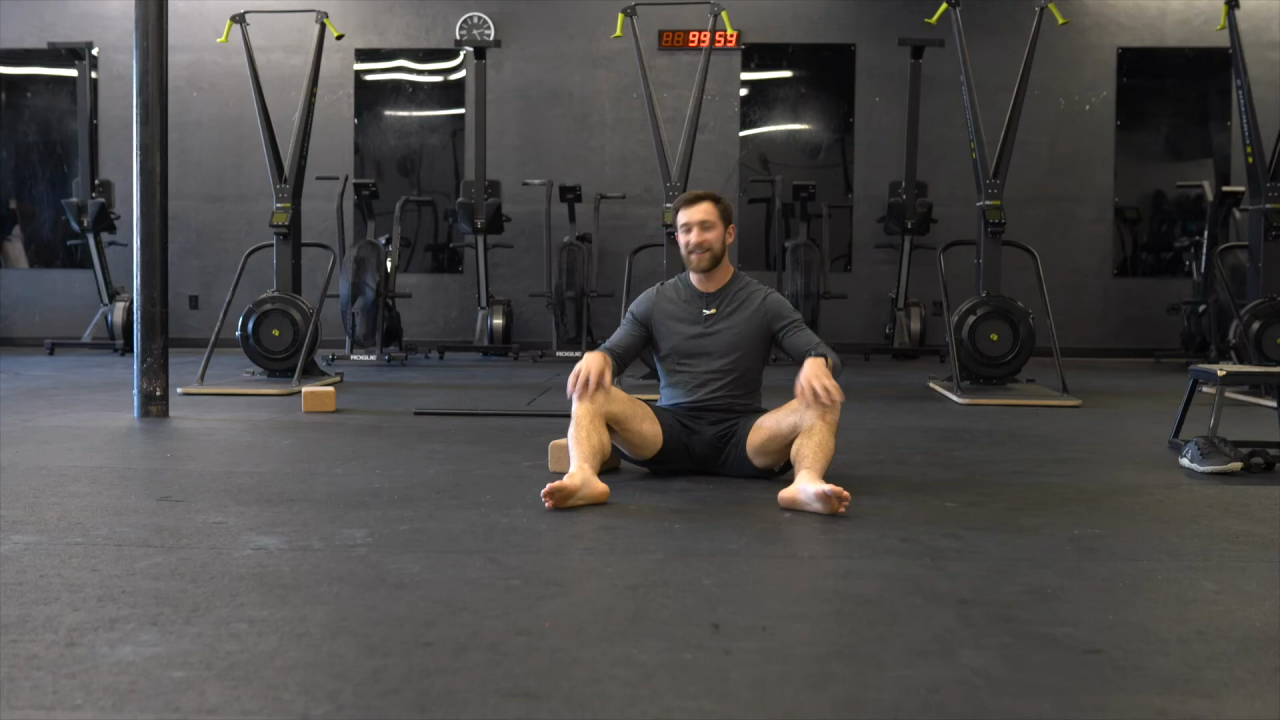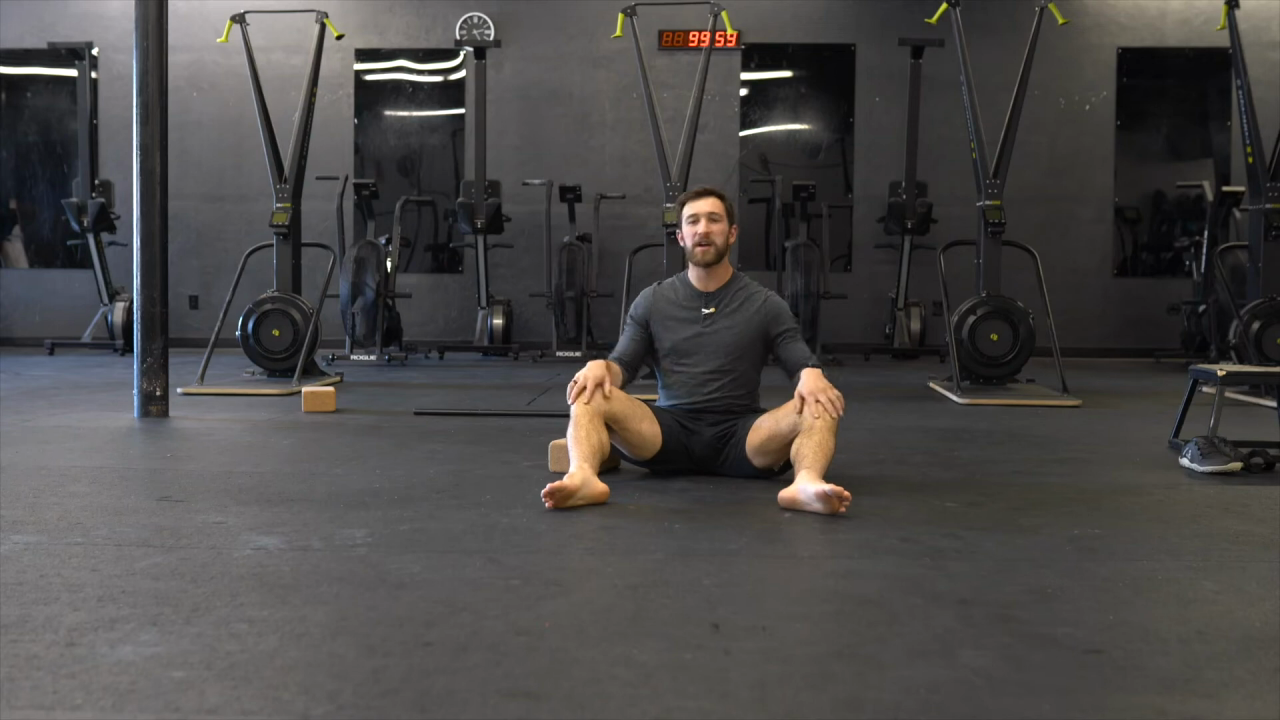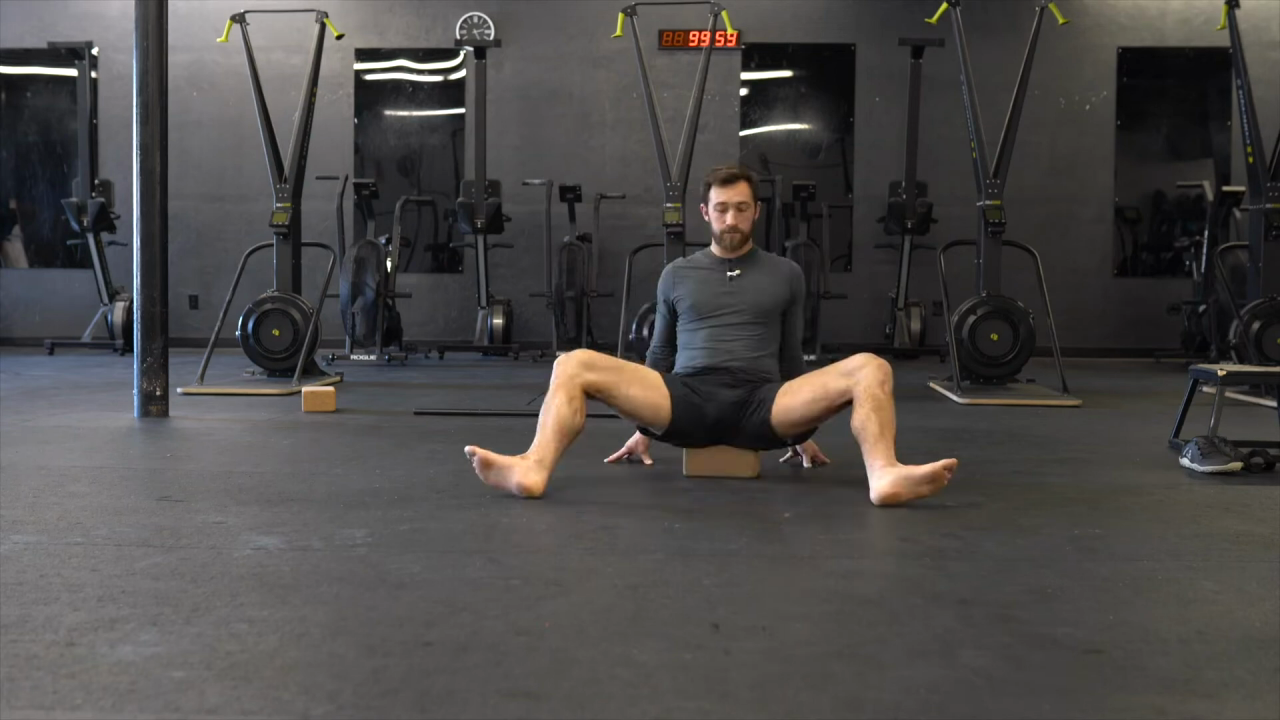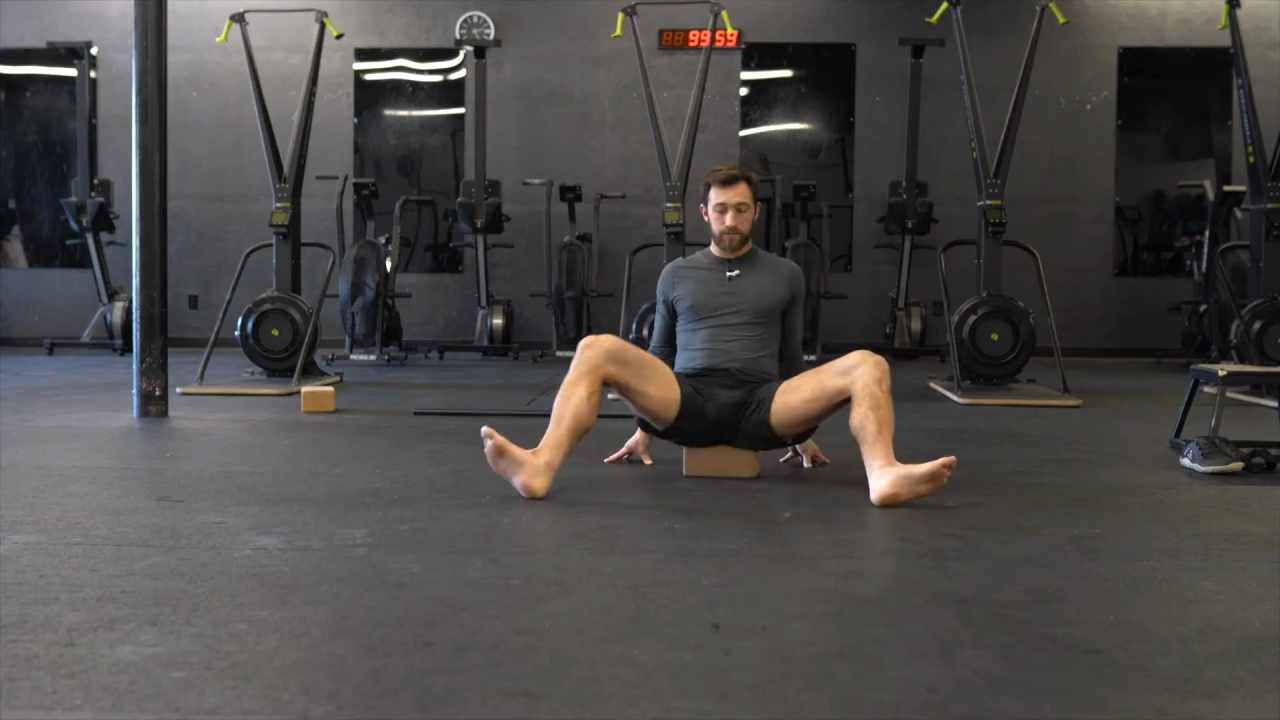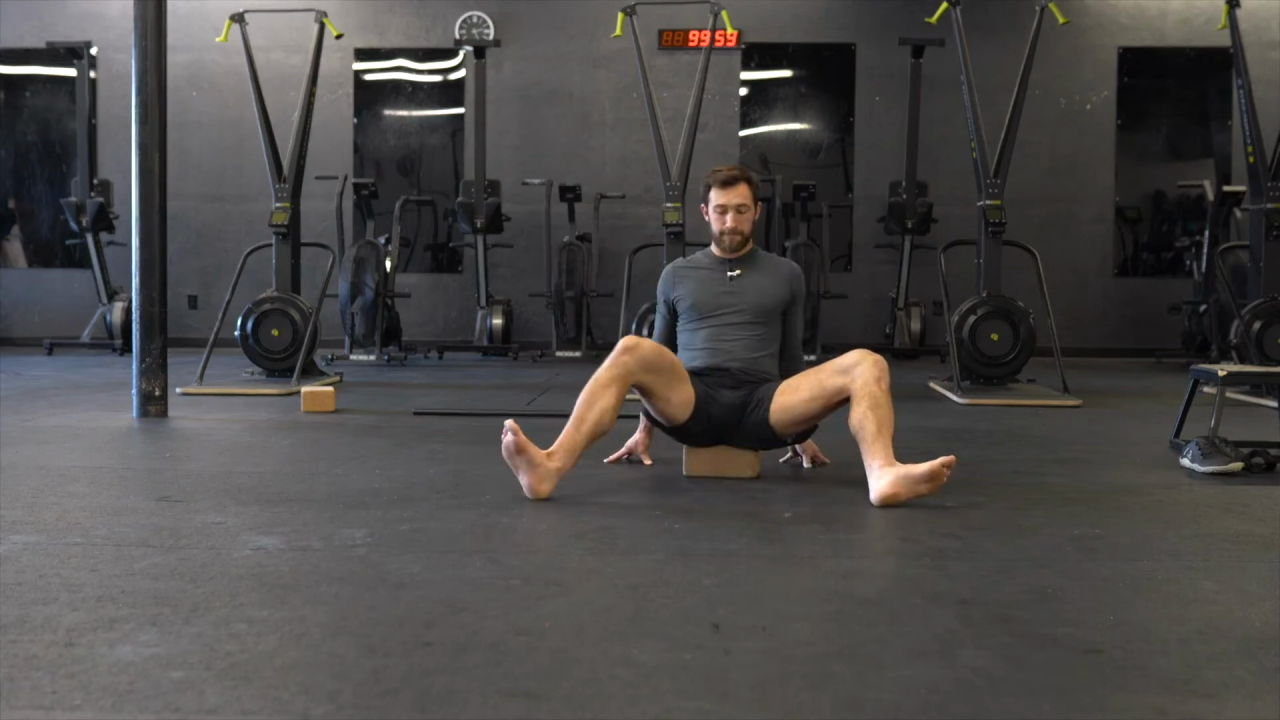
dt=0.2s
person 1, frame 1
left shoulder: (765, 304)
right shoulder: (654, 303)
left elbow: (823, 355)
right elbow: (613, 354)
left wrist: (816, 361)
right wrist: (594, 358)
left hip: (739, 436)
right hip: (672, 433)
left knee: (820, 402)
right knee: (592, 393)
left ankle: (806, 485)
right ankle: (583, 478)
person 1, frame 2
left shoulder: (764, 304)
right shoulder: (653, 302)
left elbow: (803, 364)
right elbow: (622, 368)
left wrist: (810, 374)
right wrist: (600, 367)
left hip: (740, 434)
right hip: (670, 432)
left knee: (822, 403)
right knee: (589, 394)
left ankle: (806, 484)
right ankle: (583, 479)
person 1, frame 3
left shoulder: (785, 275)
right shoulder: (677, 275)
left elbow: (790, 358)
right elbow: (661, 355)
left wrist: (800, 429)
right wrist: (643, 427)
left hip: (758, 406)
right hip: (689, 403)
left knee: (870, 368)
right knee: (574, 365)
left ankle: (884, 475)
right ankle: (534, 469)
person 1, frame 4
left shoulder: (785, 275)
right shoulder: (676, 275)
left elbow: (791, 358)
right elbow: (661, 356)
left wrist: (801, 430)
right wrist: (645, 427)
left hip: (758, 407)
right hip: (689, 404)
left knee: (868, 365)
right knee: (597, 348)
left ankle: (884, 475)
right ankle: (542, 466)
person 1, frame 5
left shoulder: (785, 275)
right shoulder: (677, 275)
left elbow: (790, 358)
right elbow: (662, 354)
left wrist: (801, 429)
right wrist: (645, 430)
left hip: (760, 407)
right hip: (691, 404)
left knee: (866, 365)
right knee: (634, 351)
left ankle: (883, 475)
right ankle: (551, 468)
